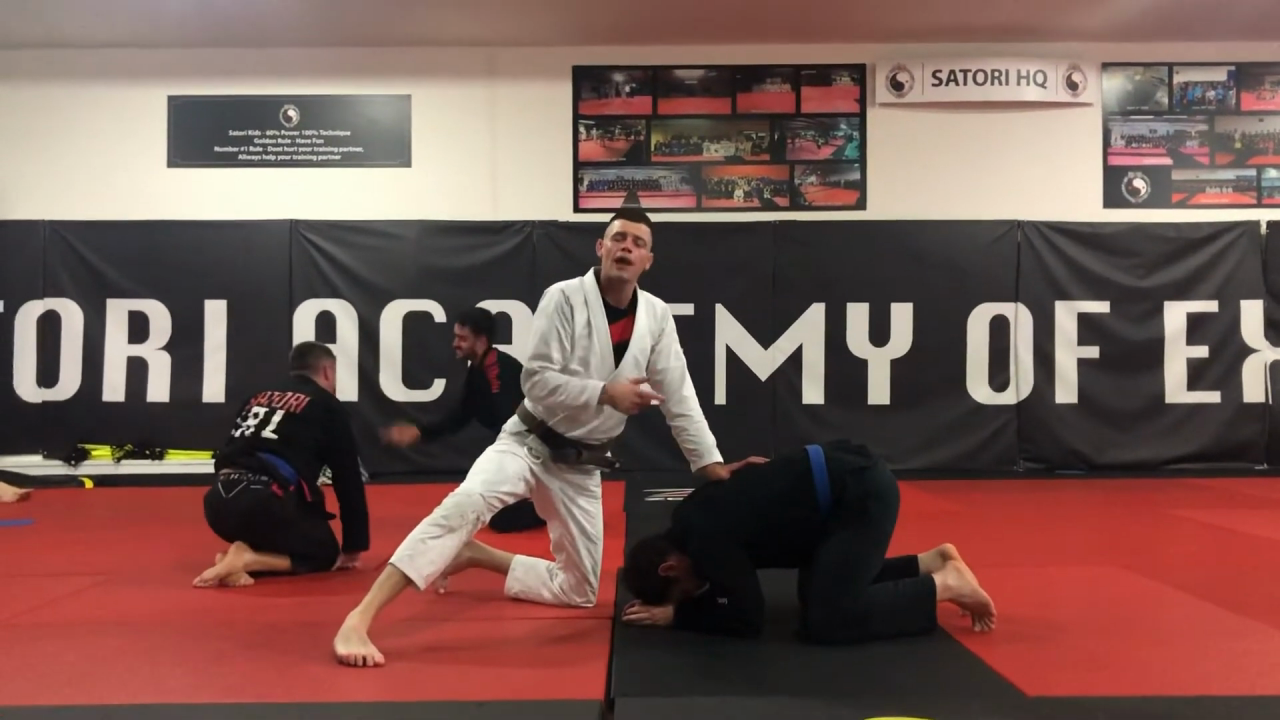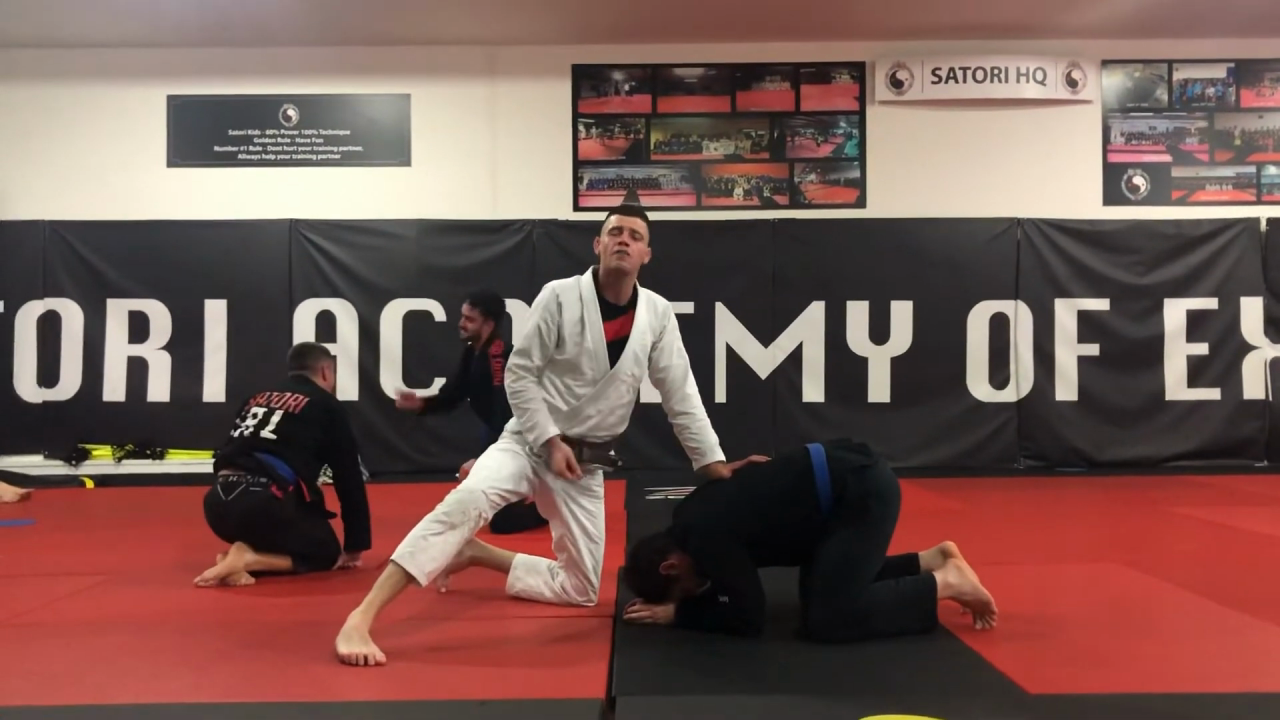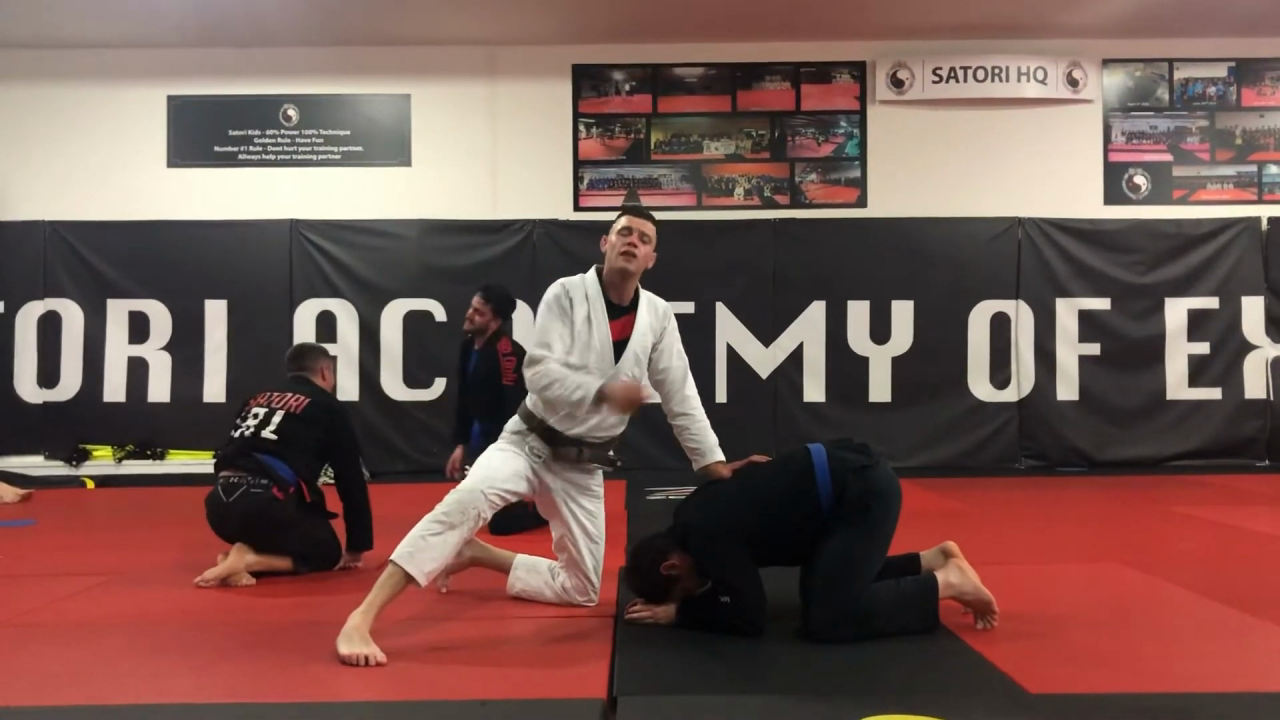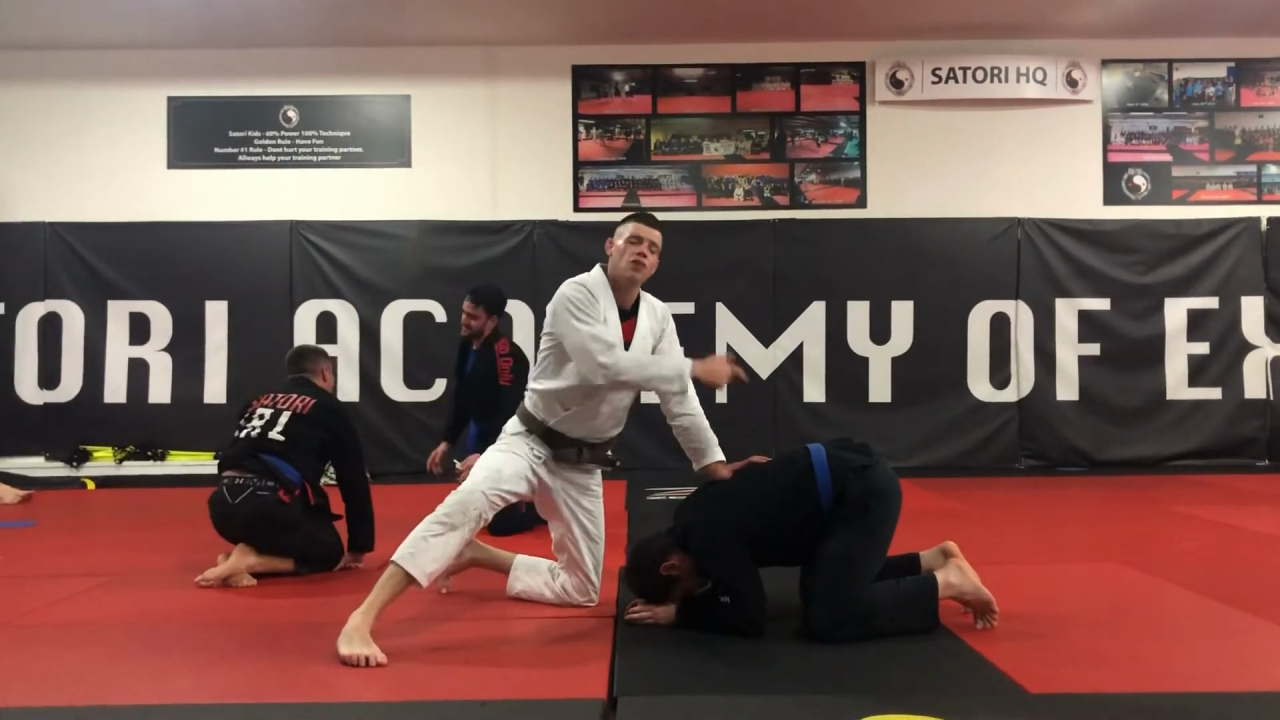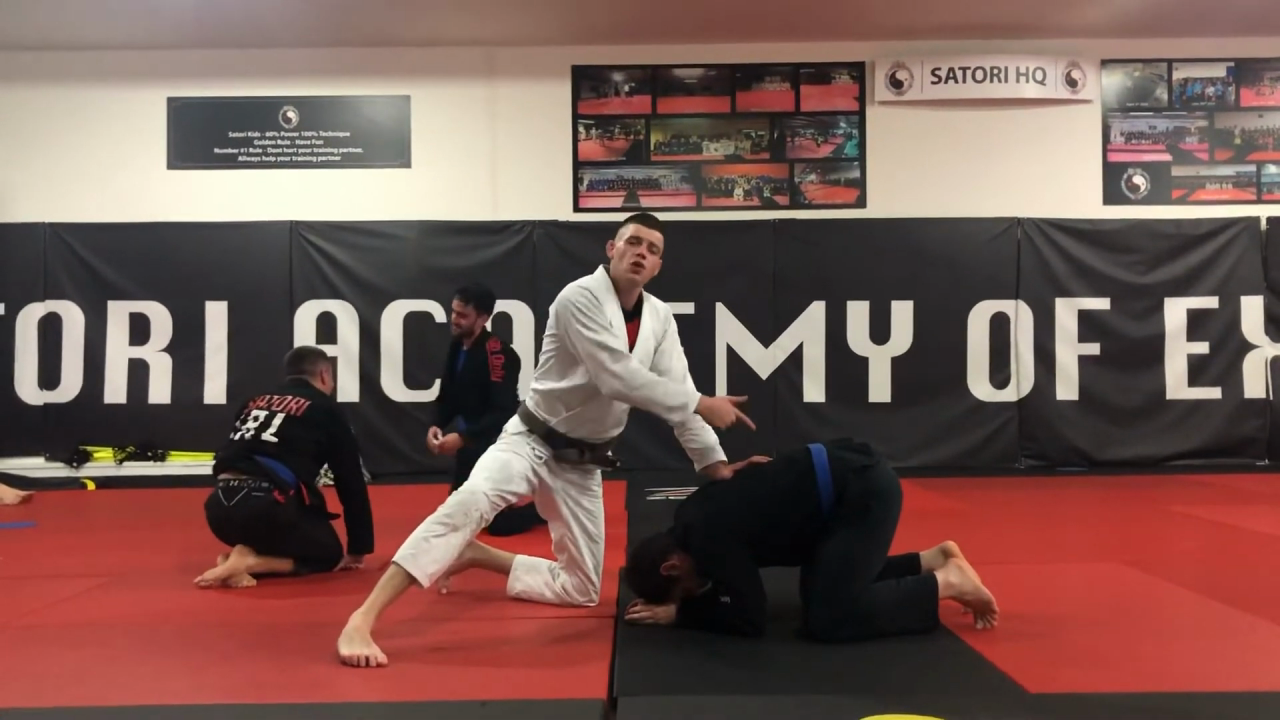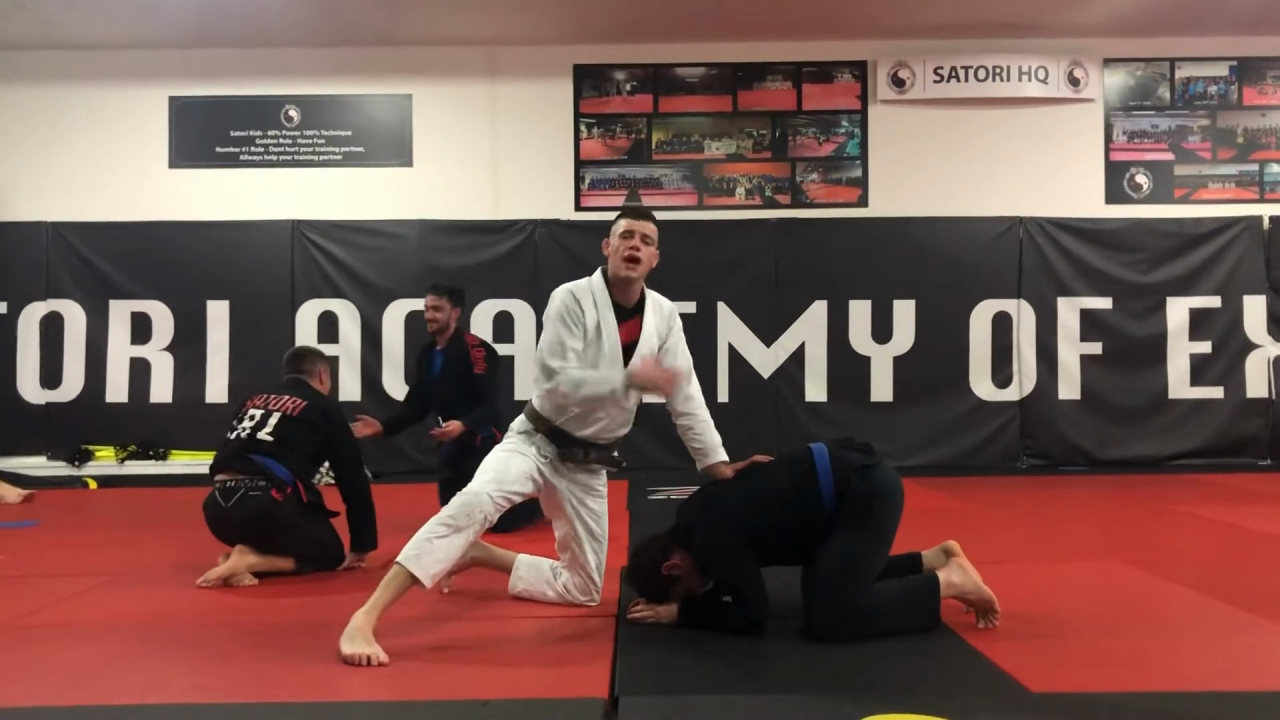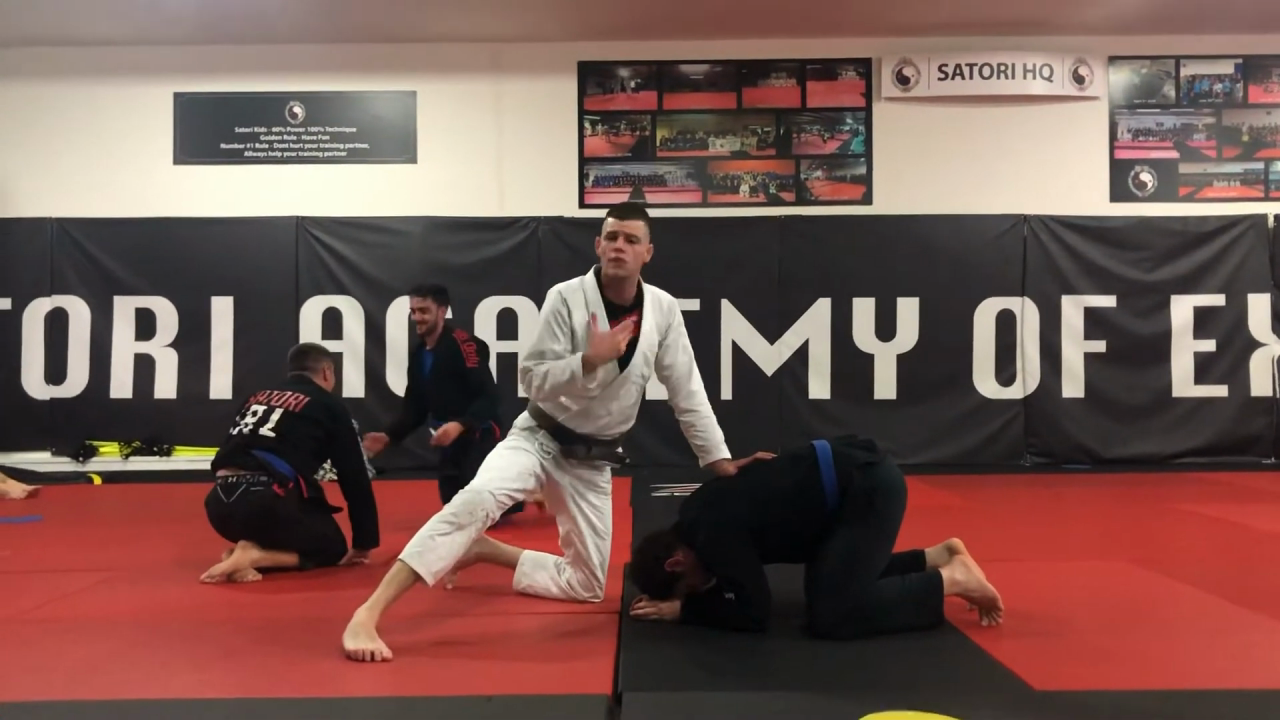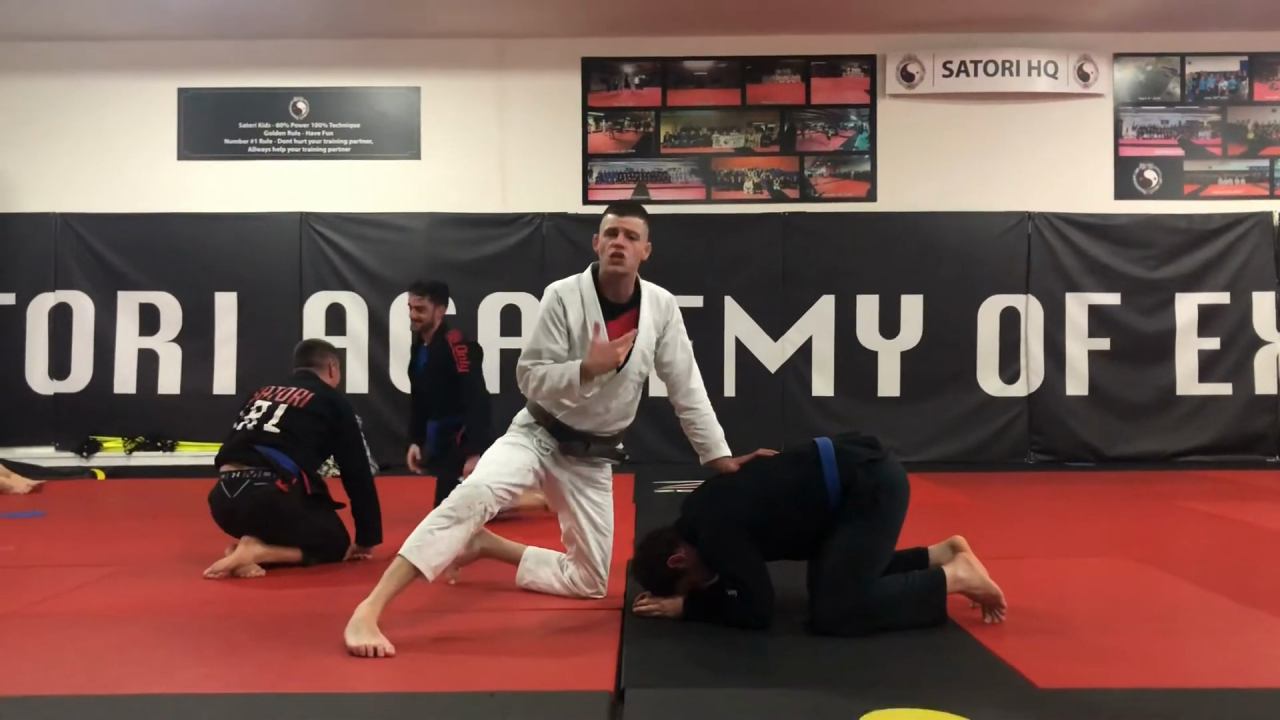
dt=0.3s
person 1, frame 1
left shoulder: (657, 315)
right shoulder: (564, 297)
left elbow: (679, 397)
right elbow: (537, 382)
left wrist: (713, 464)
right wrist: (606, 393)
left hip: (581, 463)
right hip: (531, 441)
left knee: (580, 591)
right knee: (465, 504)
left ankle: (471, 555)
right ankle: (359, 619)
person 1, frame 2
left shoulder: (658, 313)
right shoulder: (560, 296)
left elbow: (681, 395)
right elbow: (519, 375)
left wrist: (715, 463)
right wrist: (550, 441)
left hip: (586, 461)
right hip: (531, 442)
left knee: (581, 590)
right knee: (467, 502)
left ankle: (473, 554)
right ankle: (361, 619)
person 1, frame 3
left shoulder: (658, 315)
right shoulder: (567, 293)
left elbow: (681, 396)
right elbow: (539, 370)
left wrist: (716, 464)
right wrist: (602, 392)
left hip: (583, 463)
right hip: (532, 440)
left knee: (581, 590)
right knee: (466, 502)
left ankle: (474, 554)
right ankle: (361, 619)
person 1, frame 4
left shoulder: (657, 316)
right shoulder: (576, 295)
left elbow: (675, 393)
right elbow: (609, 366)
left wrist: (715, 463)
right wrist: (695, 370)
left hip: (581, 463)
right hip: (531, 441)
left knee: (582, 590)
right knee: (469, 501)
left ankle: (475, 555)
right ankle: (362, 619)
person 1, frame 5
left shoulder: (659, 317)
right shoulder: (580, 298)
left elbow: (675, 389)
right elbow: (620, 378)
left wrist: (718, 465)
right wrist: (701, 404)
left hip: (582, 462)
right hip: (532, 441)
left knee: (582, 589)
right knee: (470, 503)
left ankle: (473, 555)
right ankle: (363, 620)
person 1, frame 6
left shoulder: (662, 314)
right shoulder: (573, 298)
left elbow: (686, 395)
right elbow: (556, 383)
left wrist: (719, 464)
right wrist: (630, 379)
left hip: (588, 463)
right hip: (538, 440)
left knee: (584, 589)
right knee: (475, 503)
left ankle: (476, 555)
right ankle: (364, 620)
person 1, frame 7
left shoulder: (663, 309)
right shoulder: (566, 298)
left elbow: (687, 391)
right elbow: (533, 381)
left wrist: (721, 461)
right wrist: (590, 360)
left hip: (593, 459)
right hip: (541, 438)
left knee: (587, 587)
right knee: (477, 501)
left ankle: (482, 551)
right ankle: (369, 614)
person 1, frame 8
left shoulder: (662, 306)
right shoulder: (564, 296)
left elbow: (687, 389)
right elbow: (531, 379)
left wrist: (722, 459)
right wrist: (588, 368)
left hip: (592, 456)
right hip: (539, 434)
left knee: (590, 583)
right knee: (475, 495)
left ankle: (484, 546)
right ankle: (369, 610)
person 2, frame 1
left shoulder: (704, 538)
right shoulder: (692, 521)
left elbow: (748, 618)
right elbow: (732, 590)
left wrist: (674, 613)
right wrist: (669, 601)
left hip: (862, 492)
right hip: (849, 480)
left knee: (825, 621)
right knee: (819, 591)
left ankle: (944, 585)
right ankle: (933, 562)
person 2, frame 2
left shoulder: (705, 536)
right shoulder: (691, 519)
left elbow: (749, 617)
right elbow: (731, 586)
left wrist: (674, 610)
right wrist: (670, 599)
left hip: (863, 491)
right hip: (849, 478)
left knee: (825, 619)
right knee: (819, 589)
left ankle: (944, 582)
right ankle: (933, 559)
person 2, frame 3
left shoulder: (706, 536)
right shoulder: (692, 520)
left elbow: (750, 618)
right elbow: (734, 588)
left wrist: (676, 611)
right wrist: (671, 599)
left hip: (864, 490)
right hip: (850, 477)
left knee: (826, 619)
right knee: (821, 589)
left ankle: (946, 582)
right ankle: (934, 560)
person 2, frame 4
left shoulder: (706, 537)
right shoulder: (692, 519)
left elbow: (750, 618)
right elbow: (733, 587)
left wrist: (676, 612)
right wrist: (664, 599)
left hip: (864, 490)
right hip: (849, 478)
left knee: (826, 619)
right knee: (820, 589)
left ankle: (946, 582)
right ankle: (935, 559)
person 2, frame 5
left shoulder: (708, 538)
right shoulder: (692, 520)
left elbow: (750, 618)
right elbow: (732, 587)
left wrist: (677, 612)
right wrist: (665, 599)
left hip: (865, 490)
right hip: (851, 479)
left knee: (826, 619)
right knee: (821, 589)
left ankle: (946, 582)
right ankle: (935, 559)
person 2, frame 6
left shoulder: (710, 537)
right shoulder: (694, 518)
left elbow: (752, 616)
right elbow: (737, 586)
left wrist: (678, 610)
right wrist: (682, 599)
left hip: (867, 490)
right hip: (852, 478)
left knee: (827, 618)
right knee: (824, 586)
left ankle: (948, 581)
right ankle: (937, 558)
person 2, frame 7
left shoulder: (713, 534)
right shoulder: (696, 516)
left elbow: (754, 613)
right elbow: (739, 584)
left wrist: (681, 607)
right wrist: (681, 596)
left hip: (869, 487)
right hip: (856, 475)
left knee: (830, 615)
right knee: (826, 585)
left ankle: (951, 579)
right ankle: (940, 556)
person 2, frame 8
left shoulder: (714, 530)
right shoulder: (699, 512)
left elbow: (757, 610)
right elbow: (743, 581)
left wrist: (684, 604)
right wrist: (677, 592)
left hip: (872, 484)
right hip: (858, 472)
left knee: (832, 612)
right knee: (827, 582)
left ankle: (954, 577)
right ankle: (943, 554)
person 3, frame 1
left shoulder: (496, 367)
right shoulder: (477, 370)
left elbow: (507, 420)
right elbow: (460, 416)
right wrist: (419, 432)
left knee: (502, 519)
person 3, frame 2
left shoulder: (500, 356)
right shoulder: (473, 352)
left elbow: (506, 412)
right elbow: (453, 394)
right wrist: (421, 404)
left knee: (502, 520)
person 3, frame 3
left shoulder: (507, 353)
right shoulder: (469, 346)
left elbow: (514, 413)
right wrist: (461, 444)
right hip: (484, 438)
left knee: (501, 522)
person 3, frame 4
left shoulder: (506, 355)
right shoulder: (467, 346)
left elbow: (510, 414)
left wrist: (482, 456)
right wrist: (447, 441)
right hip: (480, 438)
left knee: (500, 522)
person 3, frame 5
left shoulder: (497, 353)
right shoulder: (456, 348)
left elbow: (504, 412)
right elbow: (447, 397)
left wrist: (462, 438)
right wrist: (437, 425)
left hip: (495, 443)
right hip: (471, 442)
left knee: (499, 523)
person 3, frame 6
left shoulder: (474, 349)
right shoulder: (427, 354)
left elbow: (490, 404)
right elbow: (417, 404)
left wrist: (463, 425)
right wrist: (383, 426)
left hip: (481, 442)
right hip: (454, 446)
left knee: (497, 520)
person 3, frame 7
left shoulder: (463, 344)
right shoulder: (419, 355)
left elbow: (489, 398)
right elbow: (416, 407)
left wrist: (459, 425)
right wrist: (389, 437)
left hip: (479, 437)
right hip: (451, 443)
person 3, frame 8
left shoulder: (456, 345)
right shoulder: (420, 347)
left elbow: (477, 401)
right elbow: (419, 402)
left wrist: (474, 453)
right wrist: (415, 441)
left hip: (462, 438)
right hip: (443, 438)
left ankle: (519, 499)
person 4, frame 1
left shoulder: (258, 398)
right shoulder: (328, 407)
right elbow: (348, 479)
right wrist: (353, 546)
left hip: (220, 502)
right hip: (263, 502)
left knee: (292, 540)
right knee: (325, 554)
left ankle: (239, 556)
right ankle: (246, 560)
person 4, frame 2
left shoulder: (257, 399)
right shoulder: (327, 407)
right elbow: (349, 478)
right wrist: (354, 546)
left hip: (220, 502)
right hip: (264, 503)
left knee: (300, 540)
right knee: (326, 553)
left ankle: (241, 556)
right ankle: (247, 559)
person 4, frame 3
left shoulder: (257, 400)
right shoulder: (329, 408)
right elbow: (351, 479)
right wrist: (356, 547)
left hip: (221, 503)
right hip: (265, 503)
right knee: (327, 554)
left ankle: (243, 555)
right ankle: (247, 560)
person 4, frame 4
left shoulder: (259, 401)
right shoulder: (331, 409)
right elbow: (354, 481)
right wrist: (358, 548)
left hip: (225, 503)
right hip: (270, 504)
right knee: (329, 554)
left ankle: (244, 555)
right ankle: (249, 561)
person 4, frame 5
left shoulder: (255, 403)
right shoulder: (327, 410)
right elbow: (351, 482)
right wrist: (358, 548)
left hip: (221, 506)
right hip: (266, 505)
right knee: (329, 555)
left ankle: (245, 554)
right ankle: (249, 562)
person 4, frame 6
left shoulder: (253, 402)
right shoulder: (325, 409)
right elbow: (353, 480)
right wrist: (361, 546)
left hip: (219, 506)
right hip: (265, 504)
right knee: (330, 553)
left ankle: (246, 555)
right ankle: (249, 561)
person 4, frame 7
left shoulder: (257, 398)
right shoulder: (329, 406)
right elbow: (354, 477)
right wrist: (363, 543)
left hip: (221, 502)
right hip: (267, 500)
left knee: (290, 536)
right knee: (333, 549)
left ankle: (248, 550)
right ankle: (253, 556)
person 4, frame 8
left shoulder: (261, 393)
right shoulder: (333, 402)
right elbow: (358, 473)
right wrist: (366, 539)
left hip: (225, 497)
right hip: (271, 495)
right knee: (336, 544)
left ankle: (249, 547)
right ankle: (256, 551)
